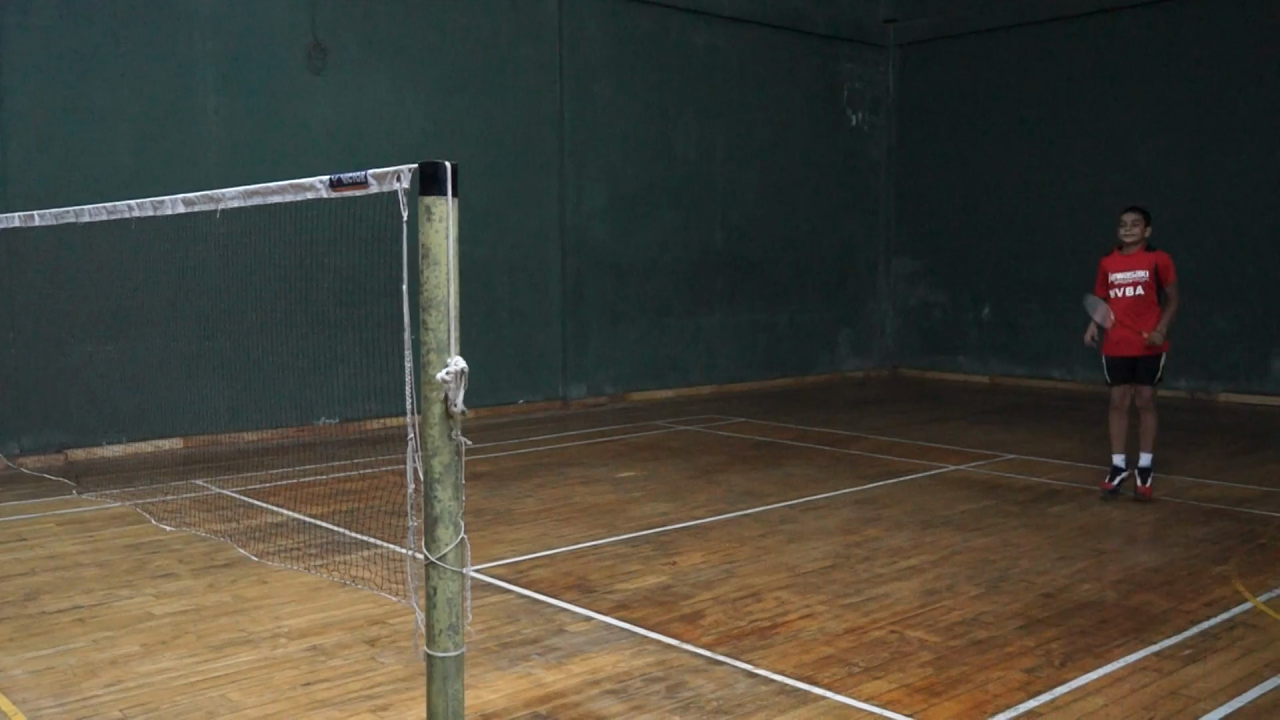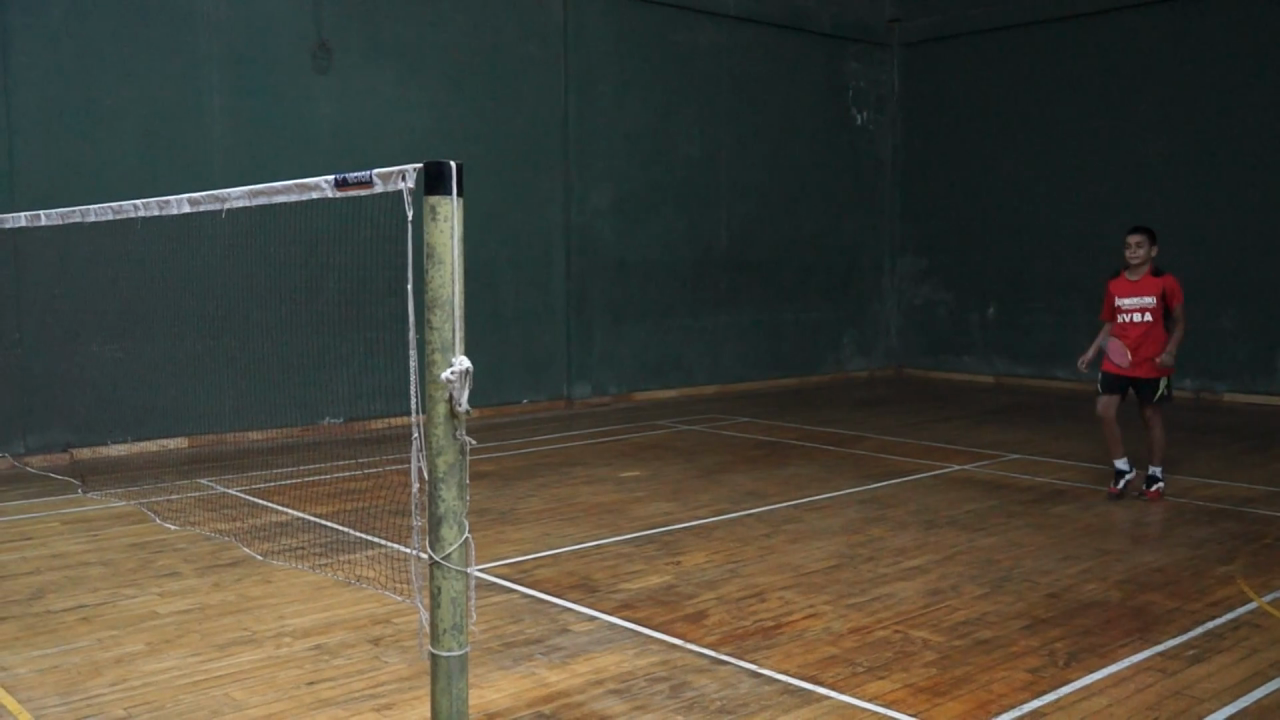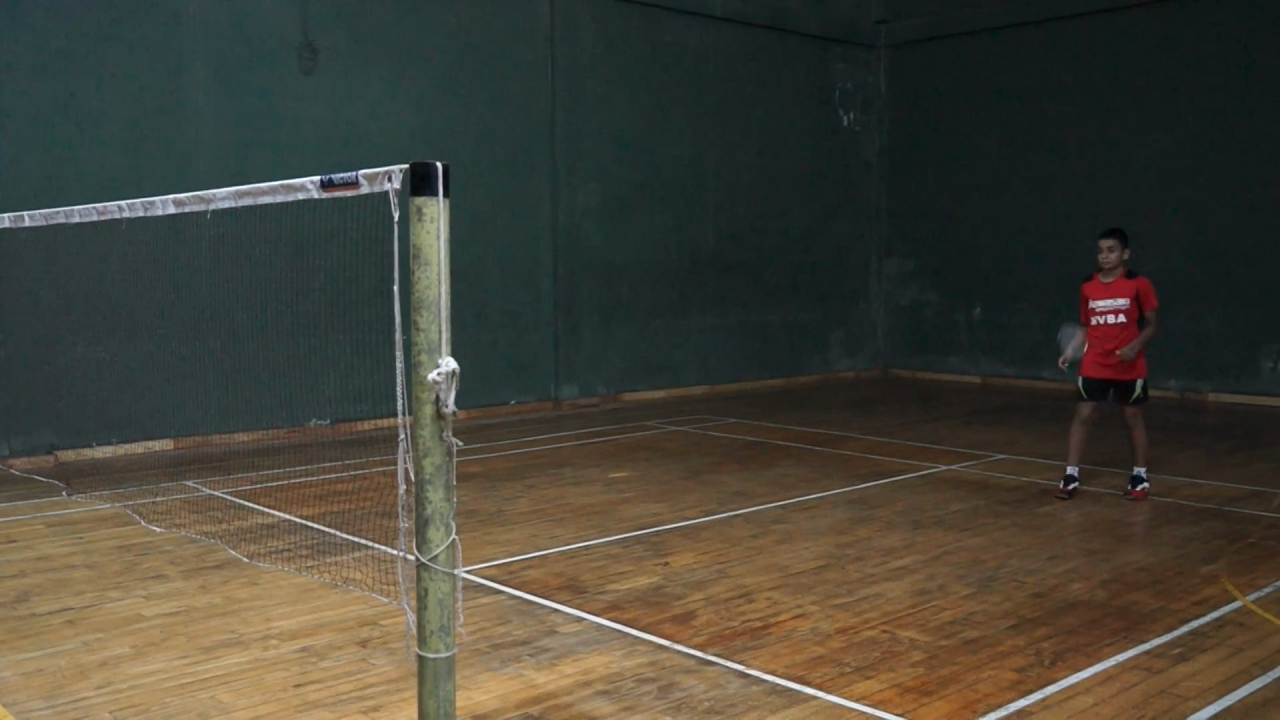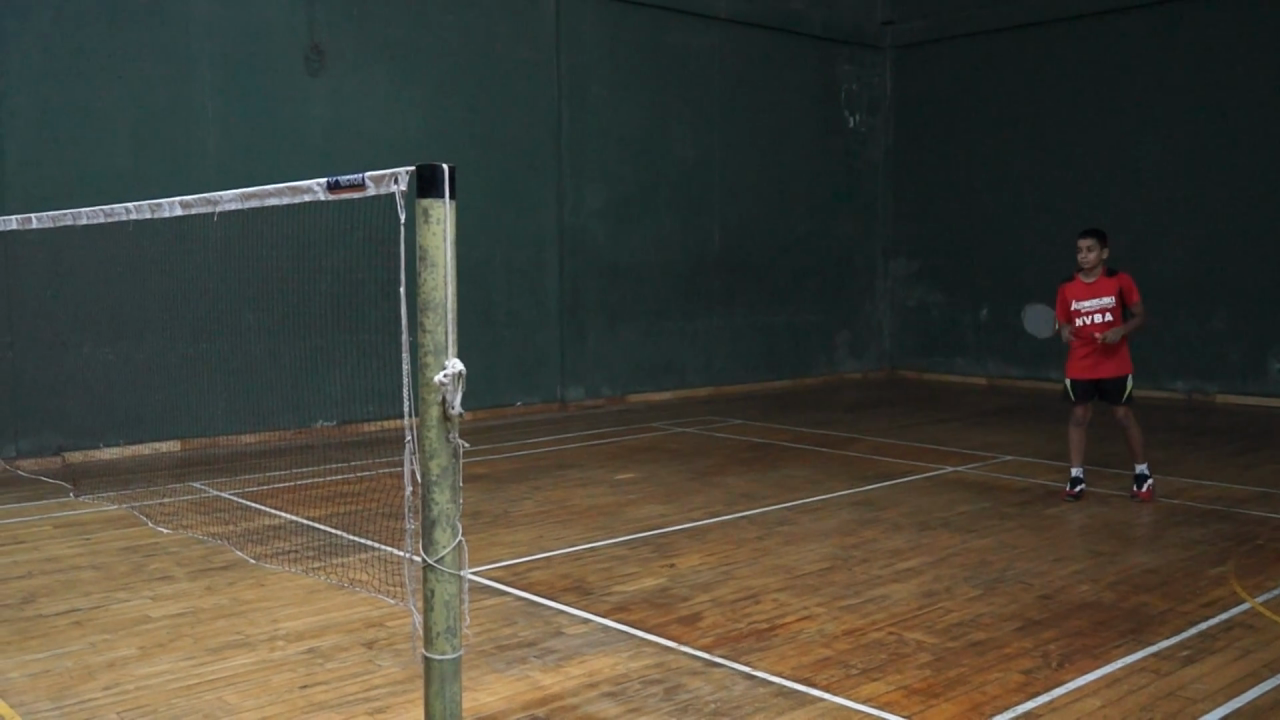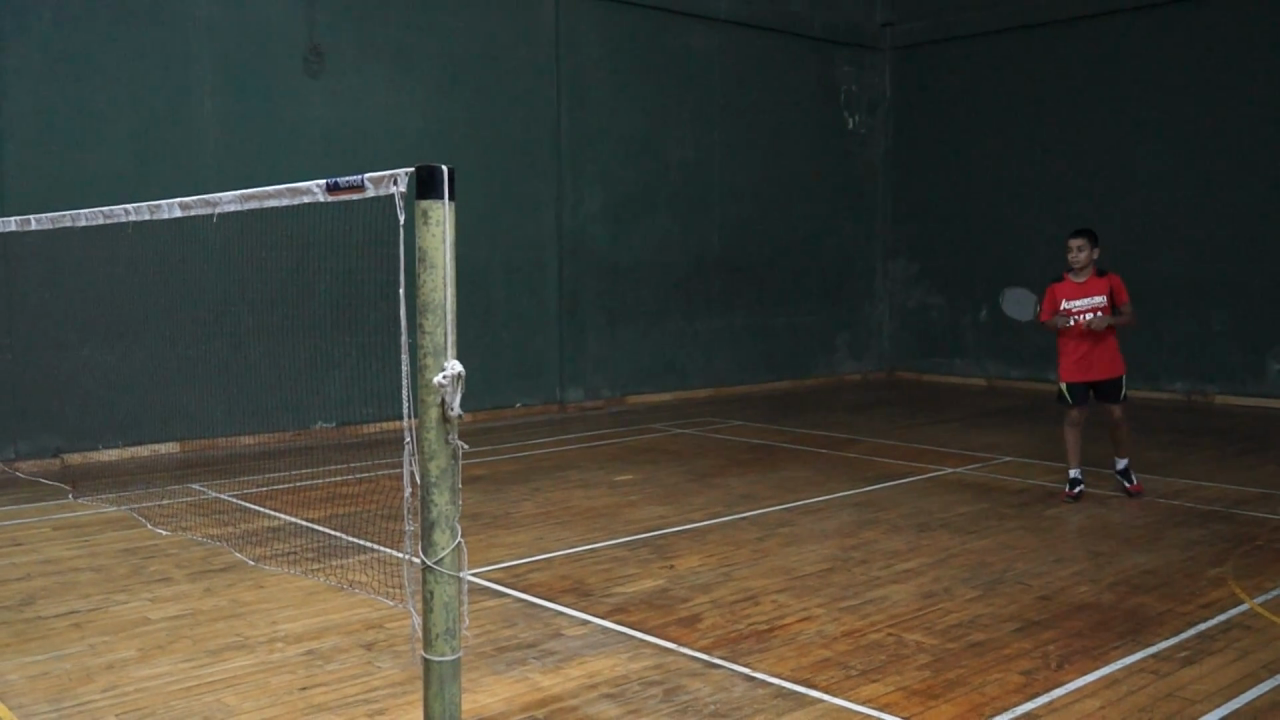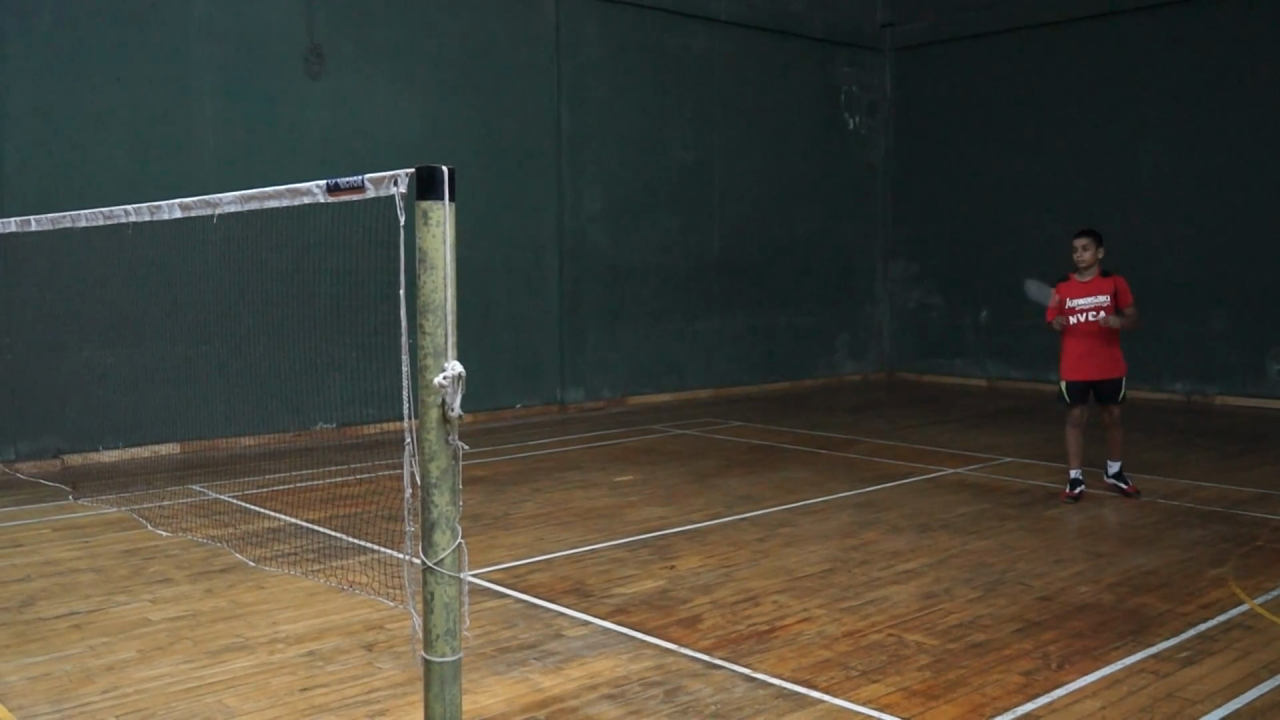
dt=0.3s
person 1, frame 1
left shoulder: (1159, 260)
right shoulder: (1107, 263)
left elbow: (1173, 298)
left wrist: (1162, 328)
right wrist: (1093, 326)
left hip: (1148, 344)
right hip: (1116, 344)
left knee: (1145, 402)
right knee: (1118, 401)
left ankle: (1144, 468)
right ankle: (1118, 466)
person 1, frame 2
left shoulder: (1166, 283)
right shoulder: (1114, 284)
left elbow: (1179, 320)
left wrist: (1171, 351)
right wrist: (1092, 351)
left hip: (1151, 364)
right hip: (1117, 362)
left knee: (1151, 416)
right knee: (1104, 411)
left ankle: (1155, 475)
right ankle: (1122, 469)
person 1, frame 3
left shoulder: (1139, 284)
right shoulder: (1088, 287)
left elbow: (1151, 323)
left wrist: (1136, 345)
right wrist: (1071, 350)
left hip: (1128, 365)
right hip: (1093, 364)
left knee: (1133, 417)
right knee: (1082, 415)
left ankle: (1140, 475)
right ankle: (1071, 474)
person 1, frame 4
left shoulder: (1121, 281)
right shoulder: (1067, 287)
left elbow: (1139, 316)
right elbow: (1062, 321)
left wrist: (1120, 331)
right wrist: (1064, 331)
left hip: (1115, 363)
right hip: (1079, 365)
left knee: (1124, 416)
right knee: (1079, 417)
left ankle: (1142, 473)
right ankle: (1076, 477)
person 1, frame 5
left shoulder: (1111, 282)
right shoulder: (1056, 287)
left elbow: (1128, 316)
right elbow: (1046, 320)
left wrist: (1108, 320)
right wrist: (1056, 322)
left hip: (1108, 365)
right hip: (1072, 367)
left knee: (1117, 416)
right knee: (1074, 418)
left ankle: (1122, 466)
right ankle: (1075, 478)
person 1, frame 6
left shoulder: (1115, 283)
right shoulder: (1062, 287)
left elbow: (1133, 319)
right elbow: (1053, 320)
left wrist: (1119, 321)
right wrist: (1057, 323)
left hip: (1110, 365)
right hip: (1074, 367)
left knee: (1113, 417)
right knee: (1075, 418)
left ankle: (1114, 471)
right ankle: (1075, 478)
